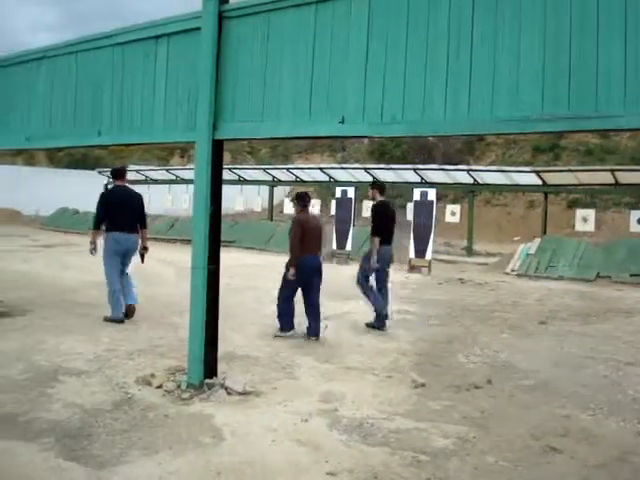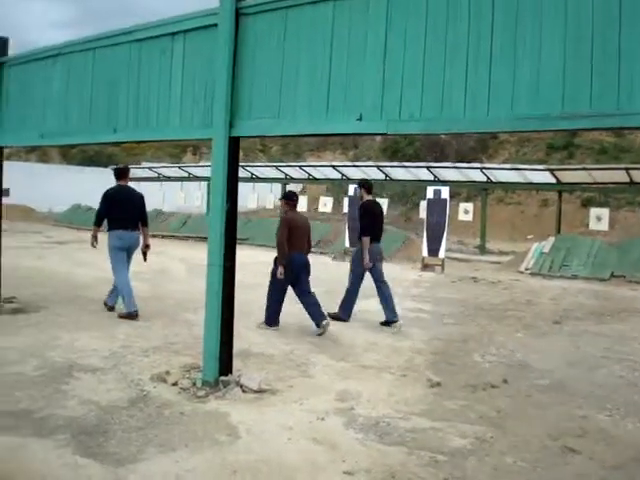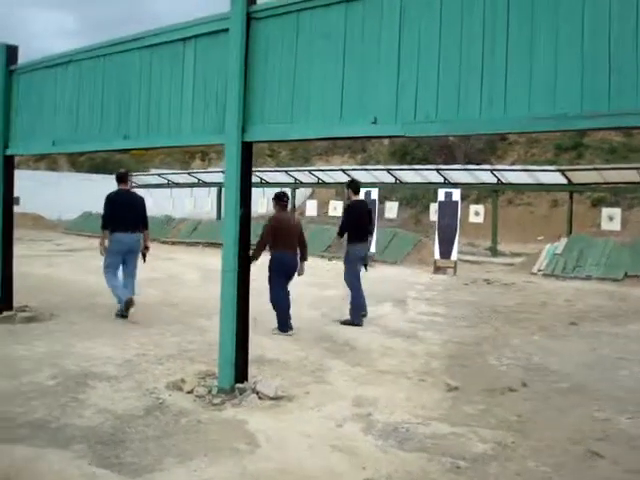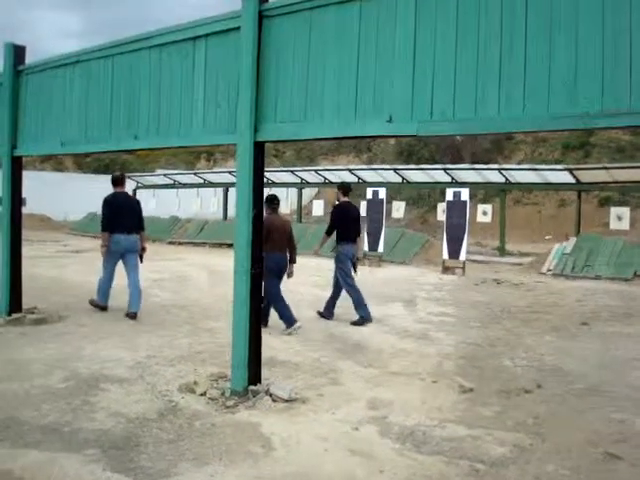
dt=0.3s
person 1, frame 1
left shoulder: (107, 195)
right shoulder: (136, 196)
left elbow: (99, 220)
right elbow: (142, 221)
left wrist: (93, 241)
right wrist: (144, 242)
left hip: (114, 238)
right hip: (132, 238)
left knee: (112, 278)
right knee: (122, 273)
left ankle: (117, 314)
right ankle: (130, 304)
person 1, frame 2
left shoulder: (110, 193)
right shoulder: (138, 195)
left elbow: (100, 216)
right elbow: (144, 220)
left wrist: (94, 234)
right wrist: (146, 241)
left hip: (117, 235)
right hip: (134, 236)
left knee: (121, 273)
right knee: (122, 271)
left ankle: (131, 309)
right ankle: (110, 301)
person 1, frame 3
left shoulder: (111, 197)
right shoulder: (139, 199)
left elbow: (106, 221)
right elbow: (144, 223)
left wrist: (102, 241)
right wrist: (146, 243)
left hip: (117, 238)
right hip: (135, 238)
left knee: (110, 272)
right knee: (130, 276)
left ankle: (126, 299)
right ankle: (123, 309)
person 1, frame 4
left shoulder: (109, 200)
right shoulder: (134, 201)
left elbow: (105, 224)
right elbow: (140, 224)
left wrist: (104, 244)
right wrist: (143, 243)
left hip: (115, 239)
right hip: (132, 240)
left knee: (107, 273)
right knee: (133, 276)
left ankle: (102, 302)
right ankle: (133, 309)
person 2, frame 1
left shoulder: (377, 207)
right shoulder: (390, 208)
left elbow: (376, 232)
left wrist: (373, 255)
left hip: (378, 249)
right hip: (388, 249)
left knee: (362, 279)
right knee: (382, 285)
left ankle: (381, 310)
right ankle: (379, 321)
person 2, frame 2
left shoulder: (364, 206)
right shoulder: (378, 206)
left elbow: (365, 232)
left wrist: (365, 255)
left hip: (366, 248)
right hip: (377, 247)
left knee: (354, 282)
right knee: (380, 282)
left ankle: (344, 314)
right ankle: (391, 317)
person 2, frame 3
left shoulder: (350, 207)
right shoulder: (367, 206)
left elbow: (342, 230)
left hip: (354, 247)
right hip: (364, 246)
left knee: (353, 281)
right knee: (353, 279)
left ankle: (356, 318)
right ankle: (361, 309)
person 2, frame 4
left shoulder: (339, 208)
right shoulder: (355, 208)
left elbow: (330, 230)
right elbow: (358, 232)
left wrist: (319, 247)
right wrist: (357, 252)
left hip: (342, 248)
right hip: (352, 248)
left knee: (347, 282)
right knee: (339, 280)
left ankle: (364, 315)
right ankle: (328, 311)
person 3, frame 1
left shoulder: (298, 220)
right shoulder: (316, 221)
left elbow: (294, 244)
left wrist: (291, 266)
left hip: (301, 262)
right hip: (316, 262)
left knee: (285, 296)
right knee: (312, 299)
left ankle: (286, 328)
right ankle: (313, 332)
person 3, frame 2
left shoulder: (286, 219)
right shoulder: (305, 220)
left elbow: (282, 243)
right elbow: (308, 244)
left wrist: (280, 264)
left hip: (288, 260)
right hip: (303, 260)
left knee: (276, 292)
right knee: (305, 292)
left ankle: (271, 322)
right ankle: (321, 320)
person 3, frame 3
left shoulder: (274, 219)
right shoulder: (295, 220)
left elbow: (263, 241)
right elbow: (303, 243)
left wrist: (252, 259)
right wrist: (302, 262)
left hip: (279, 259)
right hip: (293, 259)
left knee: (277, 294)
right knee: (282, 291)
left ankle: (285, 327)
right ankle: (285, 324)
person 3, frame 4
left shoulder: (266, 221)
right shoulder: (286, 223)
right elbow: (292, 245)
right wrist: (291, 264)
left hip: (269, 259)
right hip: (282, 260)
left knee: (274, 294)
right knee: (271, 291)
left ankle: (291, 322)
right ankle: (262, 320)
